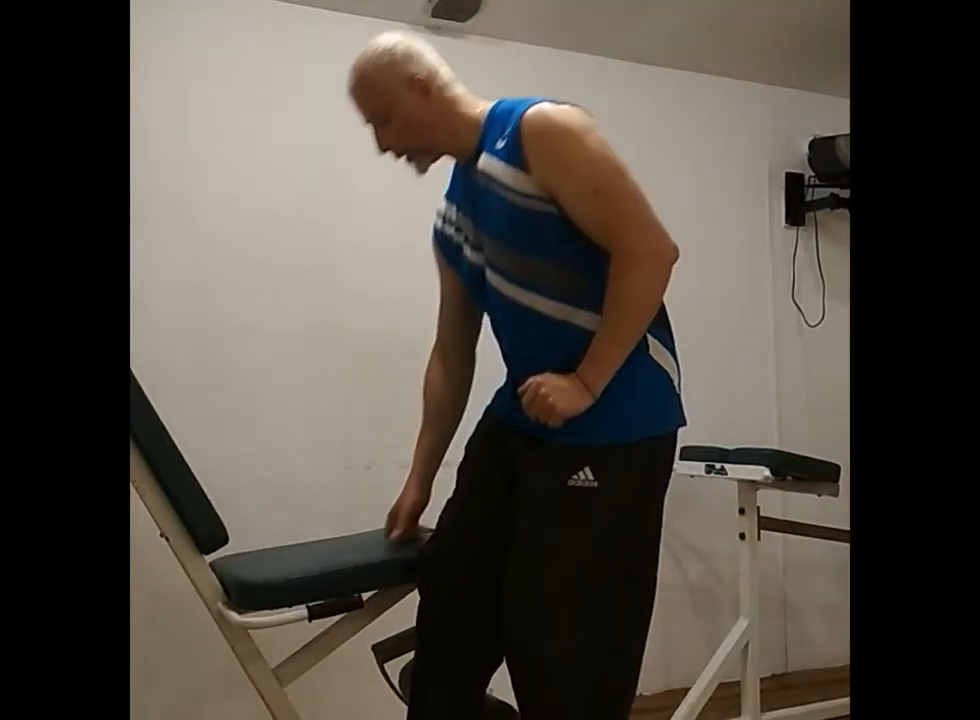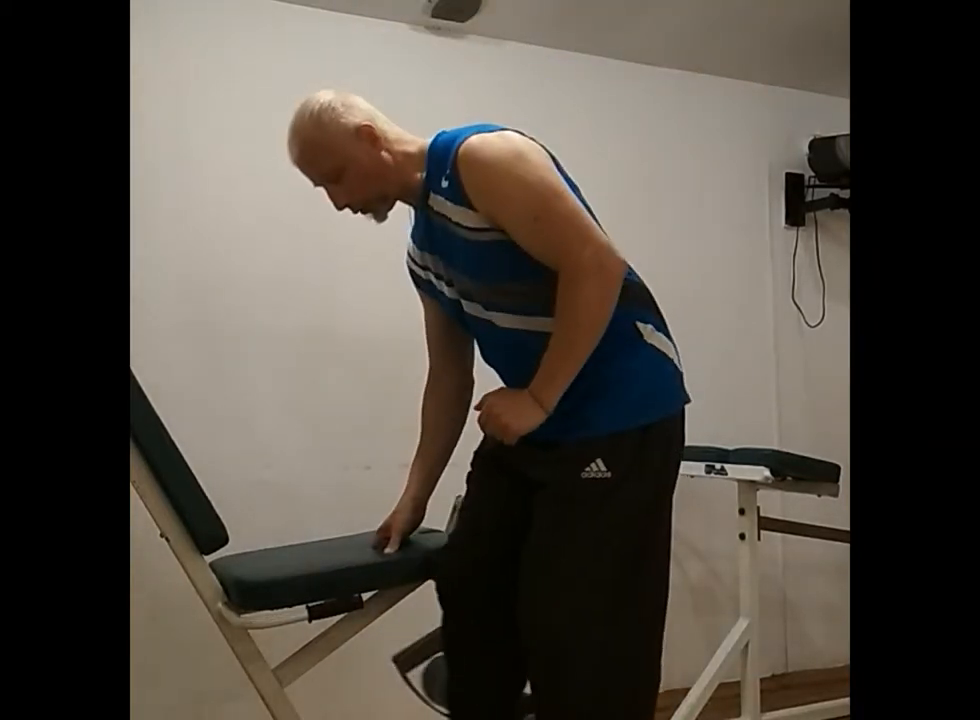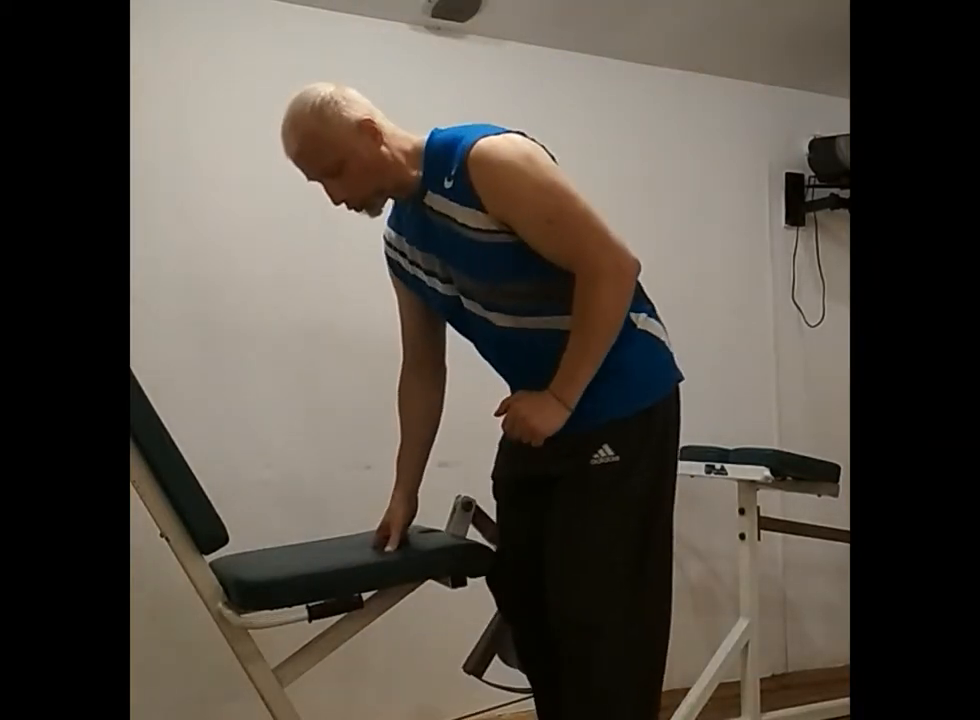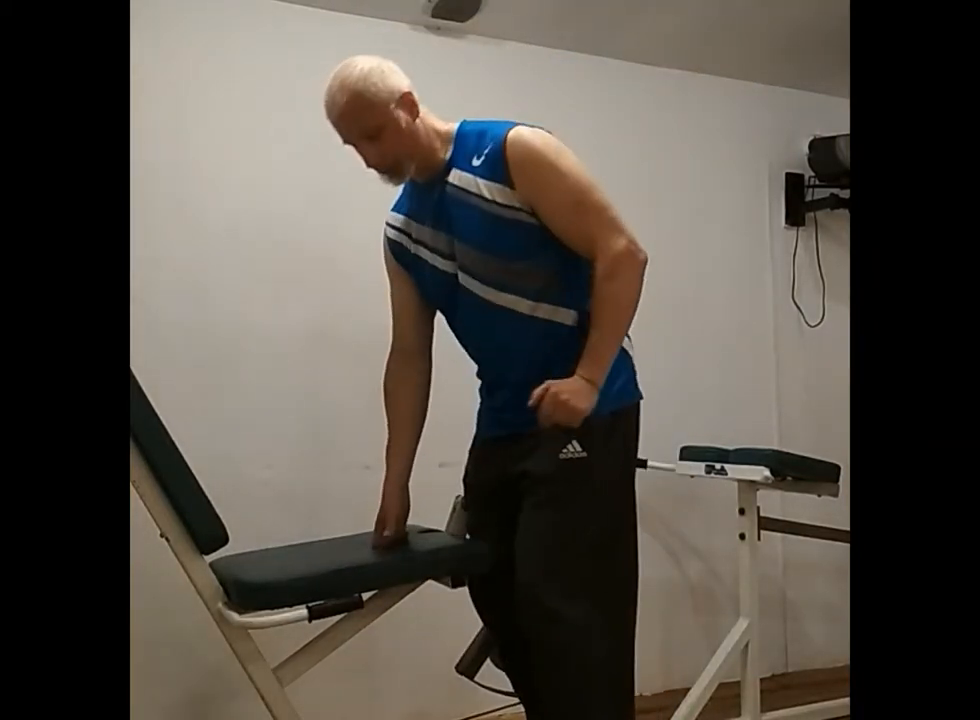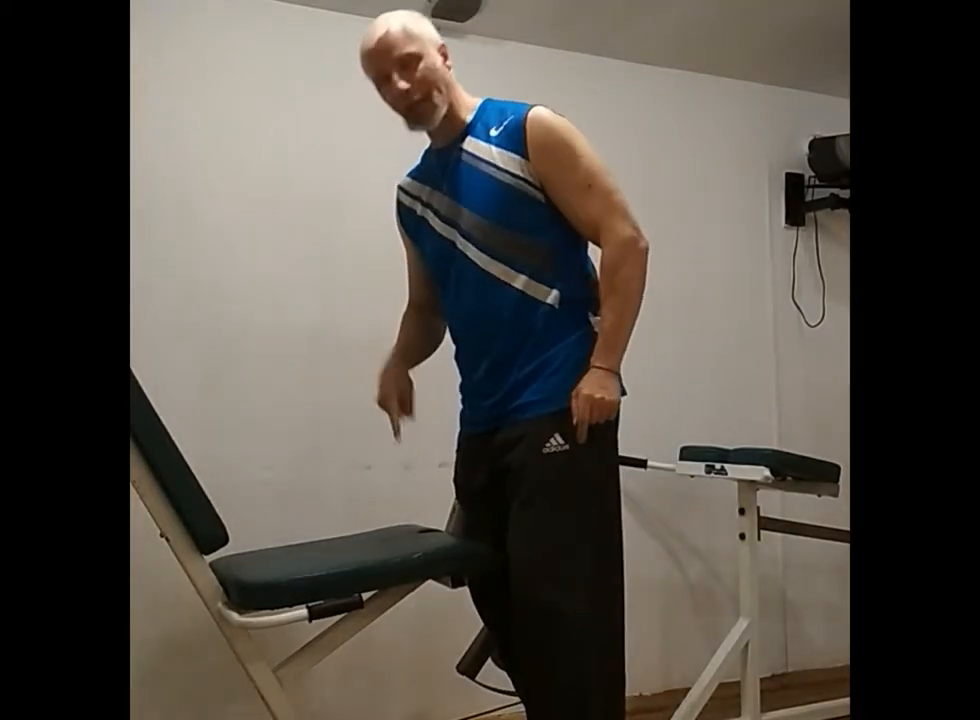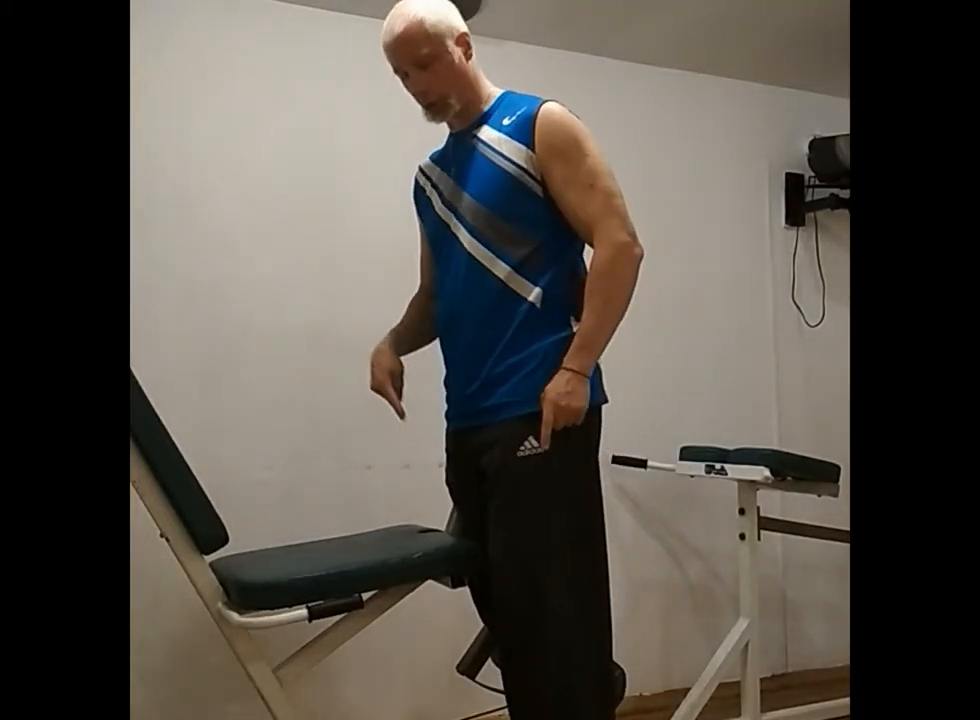
dt=0.5s
person 1, frame 1
left shoulder: (544, 132)
right shoulder: (451, 216)
left elbow: (650, 251)
right elbow: (451, 353)
left wrist: (585, 383)
right wrist: (419, 477)
left hip: (613, 424)
right hip: (518, 421)
left knee: (560, 631)
right knee: (452, 592)
person 1, frame 2
left shoulder: (483, 158)
right shoulder: (422, 251)
left elbow: (598, 266)
right elbow: (449, 378)
left wrist: (538, 399)
right wrist: (414, 496)
left hip: (623, 414)
right hip: (530, 422)
left knee: (579, 623)
right knee: (469, 586)
person 1, frame 3
left shoulder: (489, 160)
right shoulder: (401, 241)
left elbow: (611, 265)
right elbow: (423, 370)
left wrist: (561, 399)
right wrist: (404, 493)
left hip: (620, 404)
right hip: (536, 415)
left knee: (599, 607)
right knee: (522, 592)
person 1, frame 4
left shoulder: (514, 152)
right shoulder: (401, 230)
left elbow: (620, 253)
right elbow: (409, 357)
left wrist: (588, 379)
right wrist: (395, 482)
left hip: (578, 413)
right hip: (500, 424)
left knee: (564, 604)
right knee: (498, 595)
person 1, frame 5
left shoulder: (531, 131)
right shoulder: (413, 194)
left elbow: (625, 240)
left wrist: (604, 366)
right wrist: (397, 365)
left hip: (561, 409)
right hip: (481, 421)
left knee: (559, 601)
right knee: (498, 596)
person 1, frame 6
left shoulder: (542, 126)
right shoulder: (430, 175)
left elbow: (619, 244)
left wrist: (575, 368)
right wrist: (392, 344)
left hip: (540, 410)
right hip: (470, 418)
left knee: (550, 602)
right knee: (501, 600)
